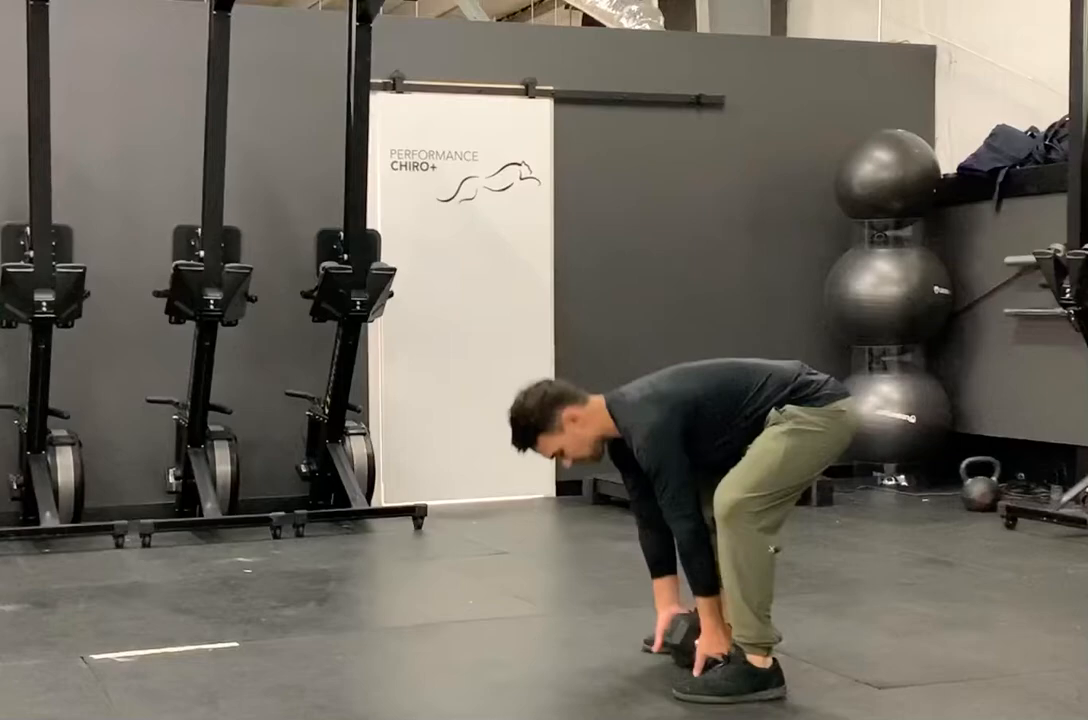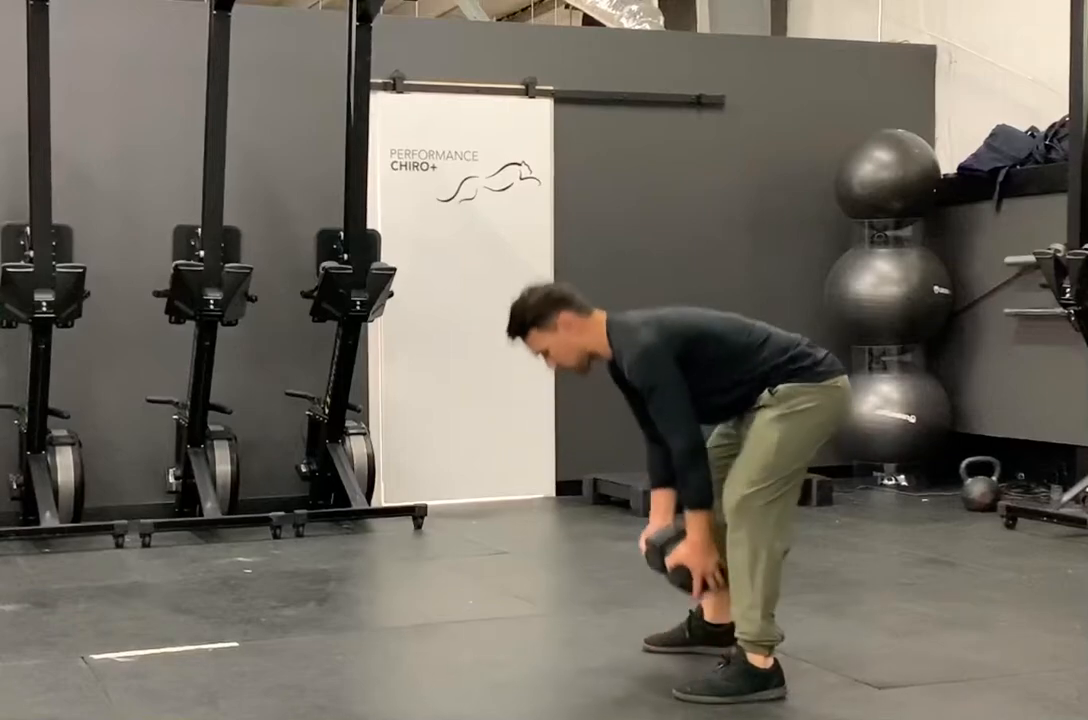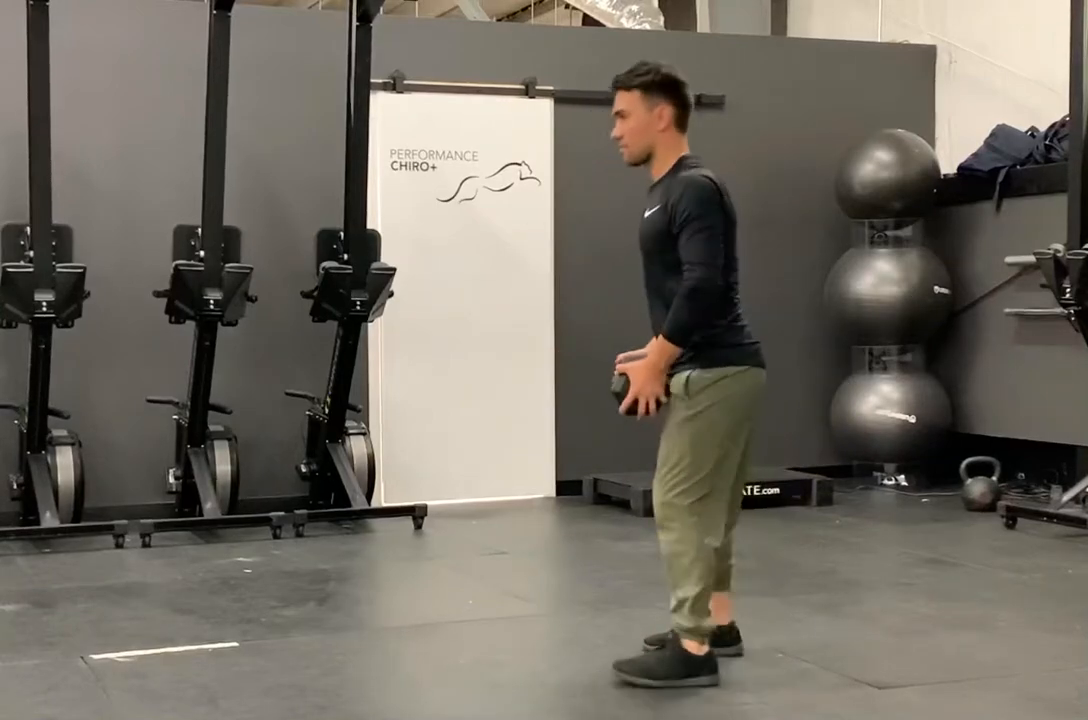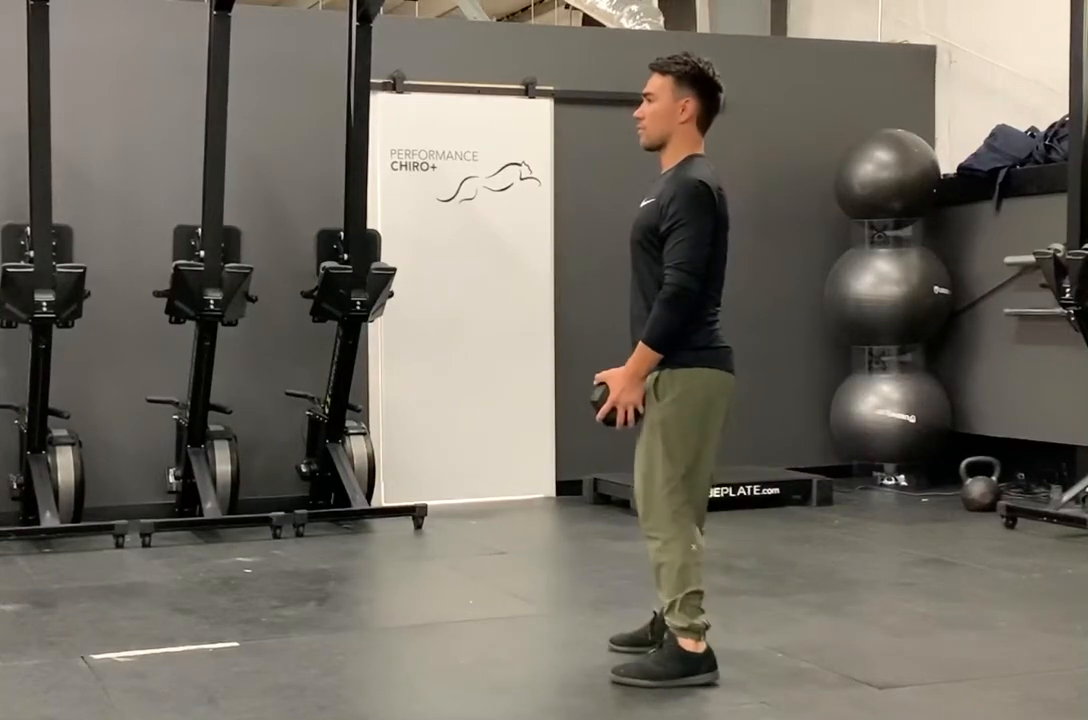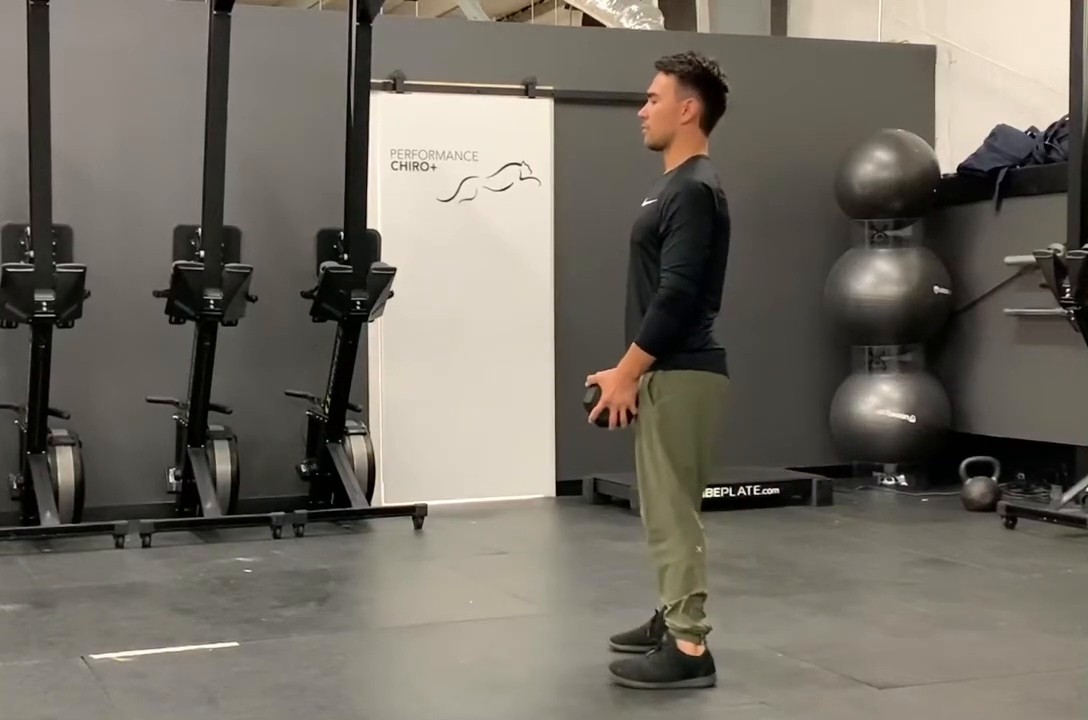
dt=0.5s
person 1, frame 1
left shoulder: (650, 428)
right shoulder: (623, 426)
left elbow: (687, 525)
right elbow: (652, 521)
left wrist: (713, 629)
right wrist: (667, 605)
left hip: (818, 411)
right hip: (788, 410)
left knee: (736, 507)
right knee: (705, 500)
left ankle: (756, 663)
right ankle: (729, 622)
person 1, frame 2
left shoulder: (643, 351)
right shoulder: (624, 353)
left elbow: (687, 445)
right elbow: (661, 440)
left wrist: (696, 540)
right wrist: (661, 518)
left hip: (806, 387)
right hip: (777, 388)
right knee: (710, 481)
left ankle: (758, 662)
right ankle: (715, 620)
person 1, frame 3
left shoulder: (693, 187)
right shoulder: (667, 190)
left elbow: (703, 288)
left wrist: (655, 364)
right wrist: (655, 351)
left hip: (716, 370)
right hip: (709, 367)
left knee: (679, 501)
right knee: (705, 502)
left ankle: (692, 648)
right ankle: (716, 622)
person 1, frame 4
left shoulder: (692, 187)
right shoulder: (676, 185)
left elbow: (680, 293)
left wrist: (632, 371)
right wrist: (638, 367)
left hip: (686, 371)
right hip: (677, 368)
left knee: (666, 506)
right knee: (665, 502)
left ankle: (690, 646)
right ankle: (674, 620)
person 1, frame 5
left shoulder: (694, 190)
right shoulder: (675, 185)
left elbow: (678, 297)
left wrist: (625, 372)
right wrist: (632, 368)
left hip: (679, 374)
right hip: (668, 371)
left knee: (671, 509)
right knee: (665, 506)
left ankle: (688, 649)
right ankle: (673, 620)
